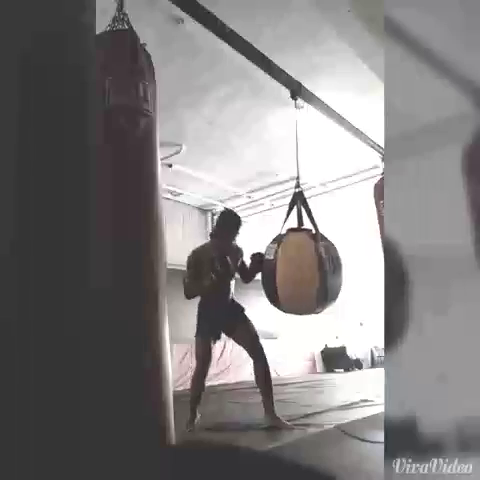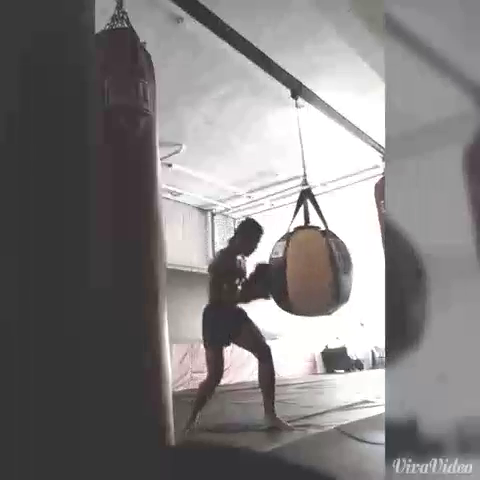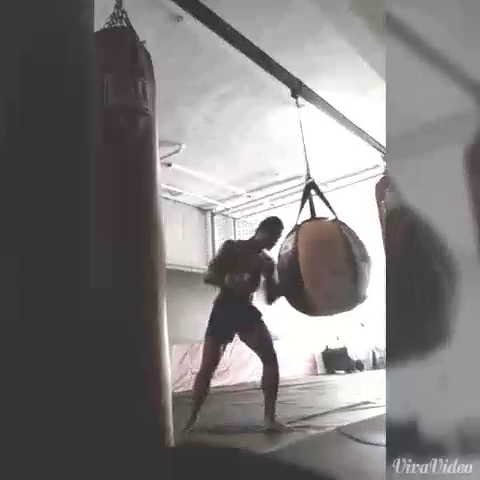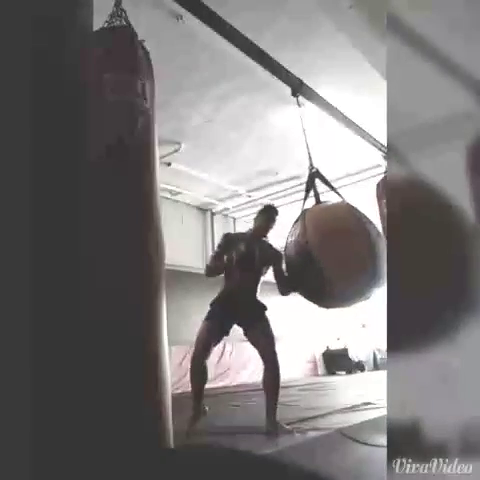
dt=0.3s
person 1, frame 1
left shoulder: (235, 252)
right shoulder: (198, 255)
left elbow: (246, 278)
right elbow: (188, 292)
left wrist: (257, 267)
right wrist: (210, 281)
left hip: (230, 307)
right hip: (208, 310)
left knee: (259, 353)
right knee: (202, 367)
left ankle: (270, 414)
right ankle: (193, 415)
person 1, frame 2
left shoulder: (239, 259)
right shoulder: (222, 260)
right elbow: (219, 297)
left wrist: (253, 284)
right wrist: (253, 293)
left hip: (234, 315)
right hip: (215, 317)
left knee: (265, 353)
right knee: (215, 376)
left ankle: (270, 415)
right ankle: (193, 417)
person 1, frame 3
left shoulder: (268, 263)
right shoulder: (231, 248)
left elbow: (270, 298)
right elbow: (209, 276)
left wrist: (282, 289)
right wrist: (233, 281)
left hip: (247, 310)
right hip: (224, 310)
left knee: (270, 358)
right knee: (207, 368)
left ankle: (270, 418)
right ankle: (193, 417)
person 1, frame 4
left shoulder: (273, 253)
right shoulder: (230, 239)
left elbow: (284, 290)
right elbow: (209, 271)
left wrist: (290, 283)
right wrist: (229, 261)
left hip: (251, 304)
right hip: (225, 302)
left knee: (271, 358)
right knee: (198, 357)
left ankle: (271, 419)
right ankle: (197, 411)
